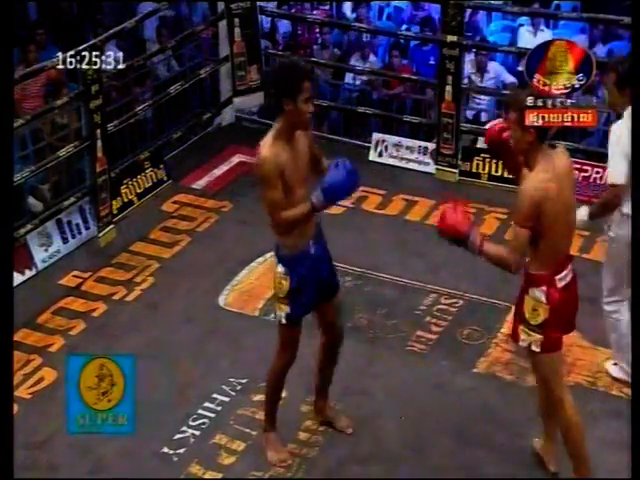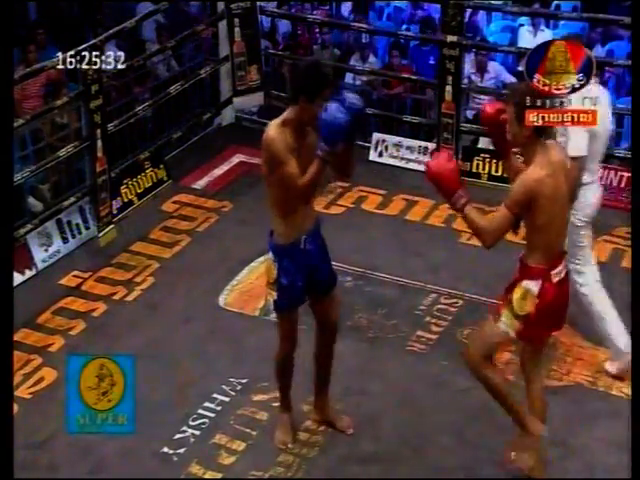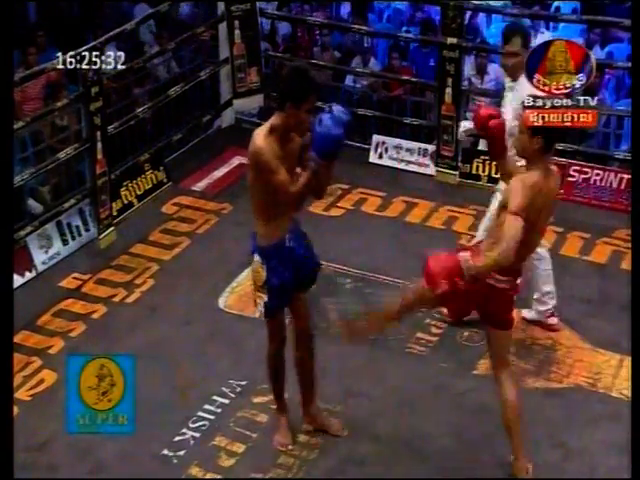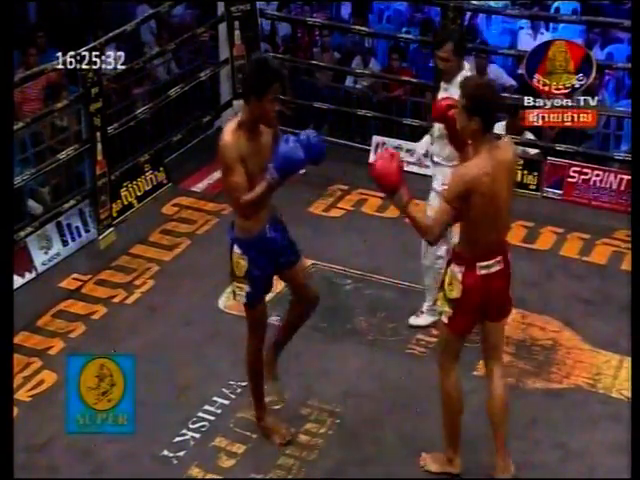
dt=0.4s
person 1, frame 1
left shoulder: (304, 134)
right shoulder: (270, 155)
right elbow: (281, 221)
left wrist: (335, 173)
right wrist: (320, 199)
left hip: (317, 244)
right hip: (293, 258)
left knee: (333, 332)
right knee: (287, 351)
left ankle: (322, 406)
right ankle: (269, 430)
person 1, frame 2
left shoulder: (314, 127)
right shoulder: (275, 136)
left elbow: (344, 171)
right elbow: (301, 192)
left wrist: (345, 132)
right wrist: (324, 150)
left hip: (314, 238)
right hip: (287, 248)
left knee: (329, 325)
right knee: (288, 342)
left ankle: (322, 405)
right ankle: (285, 411)
person 1, frame 3
left shoulder: (298, 136)
right shoulder: (262, 145)
left elbow: (319, 190)
right elbow: (293, 198)
left wrist: (327, 152)
right wrist: (317, 158)
left hip: (294, 238)
right hip: (270, 249)
left knee: (305, 332)
right knee: (277, 338)
left ankle: (311, 411)
right ankle: (282, 413)
person 1, frame 4
left shoulder: (269, 126)
right shoulder: (231, 142)
left elbow: (276, 165)
right elbow: (244, 205)
left wrist: (298, 155)
right wrist: (277, 175)
left hip: (273, 227)
right hip: (249, 240)
left knee: (308, 297)
right knee: (257, 329)
left ankle: (273, 356)
right ankle: (261, 414)
person 2, frame 1
left shoulder: (531, 190)
right shoulder: (561, 159)
left elbow: (514, 261)
left wrist: (471, 238)
right wrist: (512, 159)
left hip: (542, 291)
right hip: (564, 279)
left knee: (556, 394)
right knee: (548, 370)
right ankle: (549, 447)
person 2, frame 2
left shoulder: (532, 180)
right shoulder: (555, 152)
left elbow: (489, 235)
left wrist: (456, 196)
right wrist: (500, 143)
left hip: (536, 284)
right hip: (556, 276)
left knee: (475, 356)
right knee: (533, 371)
left ankle: (528, 427)
right ankle: (530, 453)
person 2, frame 3
left shoulder: (524, 183)
right shoulder: (551, 174)
left elbow: (505, 252)
left wrist: (461, 266)
right wrist: (497, 144)
left hip: (482, 283)
right hip: (507, 285)
left knee: (415, 294)
right knee: (503, 370)
left ankle: (369, 324)
person 2, frame 4
left shoulder: (467, 174)
right shoulder: (507, 150)
left elbow: (432, 232)
left wrist: (399, 193)
right wrist: (454, 135)
left hip: (467, 273)
right hip: (499, 268)
left knee: (448, 363)
right knee: (494, 364)
person 3, frame 1
left shoulder: (622, 130)
left elbow: (614, 196)
left wrist: (587, 213)
left hip: (626, 223)
left knee: (615, 298)
right knee: (621, 291)
left ankle: (627, 366)
person 3, frame 2
left shoulder: (577, 107)
right shoulder: (600, 94)
left elbow: (575, 168)
left hip: (577, 198)
right hip: (590, 189)
left knee: (582, 275)
left ankle: (622, 349)
person 3, frame 3
left shoulder: (529, 90)
right shoulder: (512, 82)
right wrist: (476, 124)
right hip: (513, 174)
left knee: (486, 240)
right ankle: (545, 310)
person 3, frame 4
left shoulder: (464, 91)
right shoulder: (447, 81)
right wrist: (427, 140)
left hip: (452, 176)
right hip: (440, 169)
left knee: (434, 245)
right knee: (443, 237)
left ankle: (432, 308)
